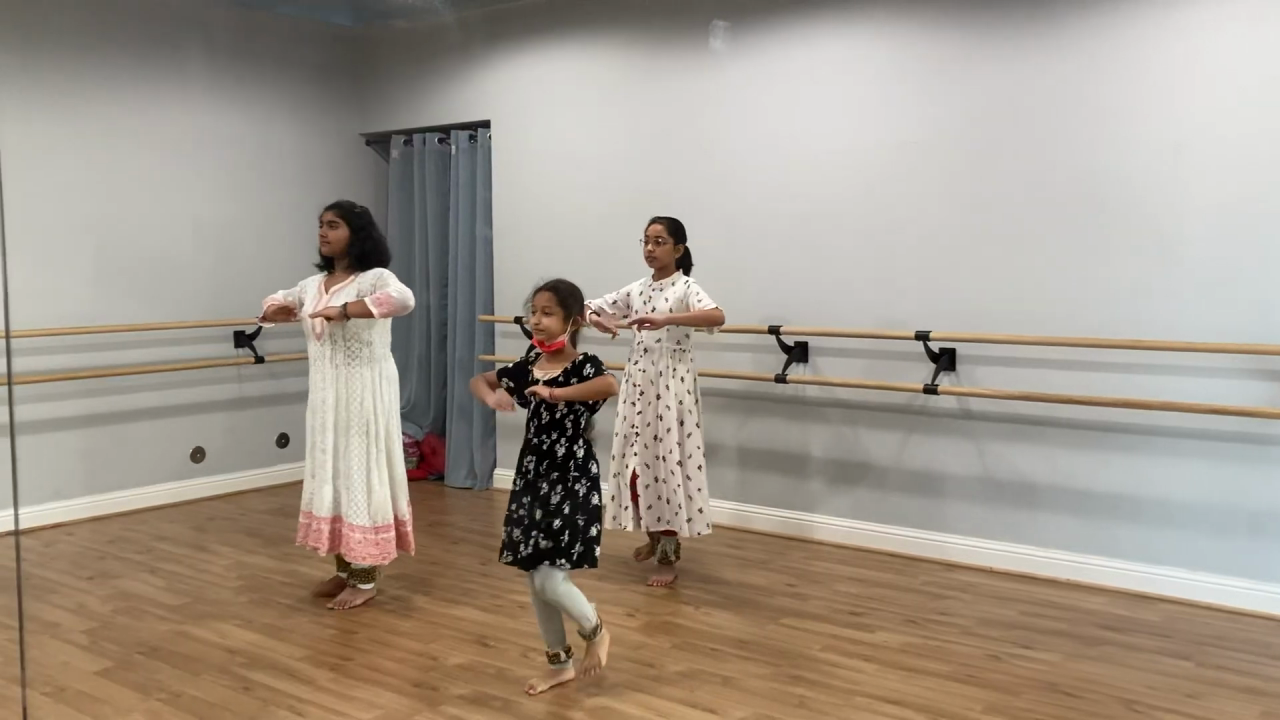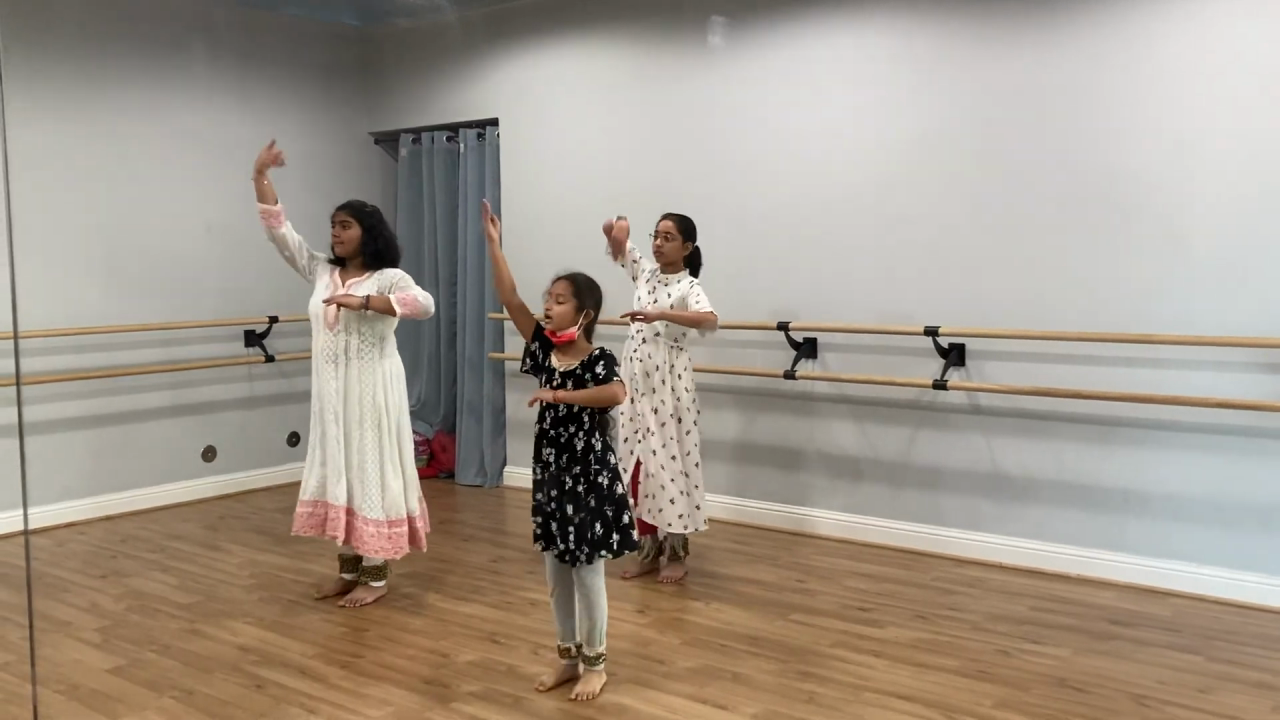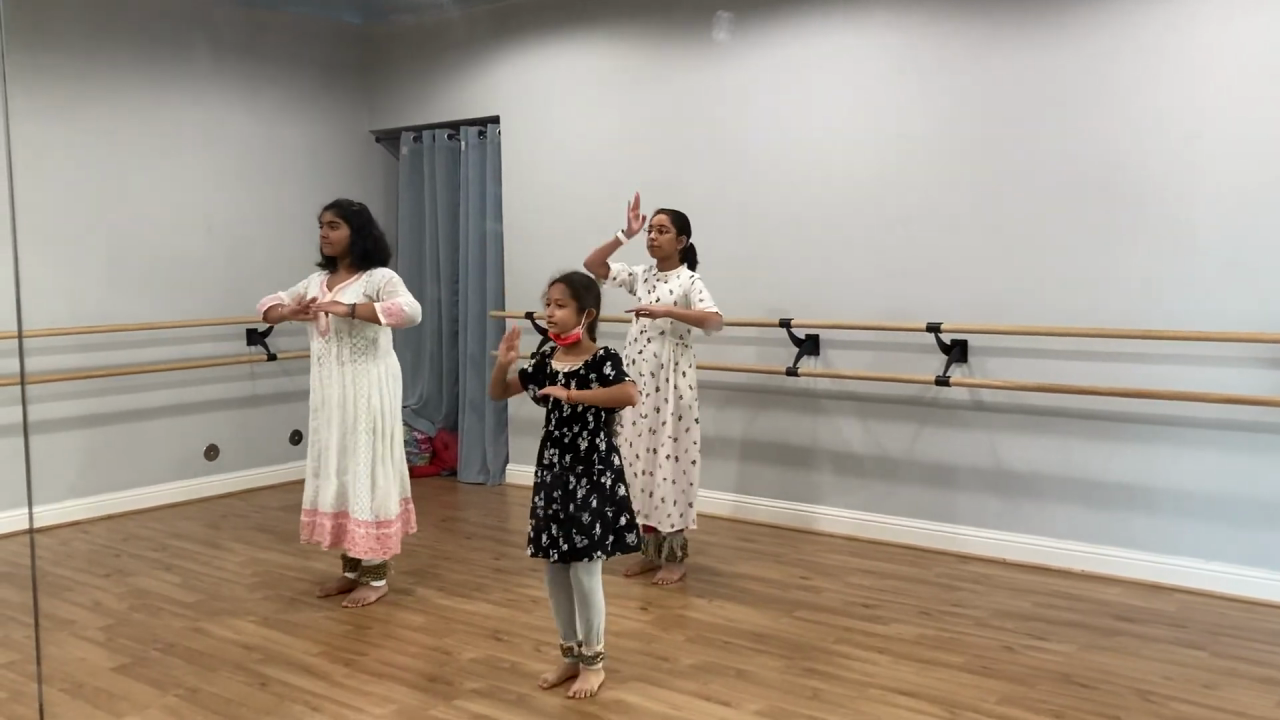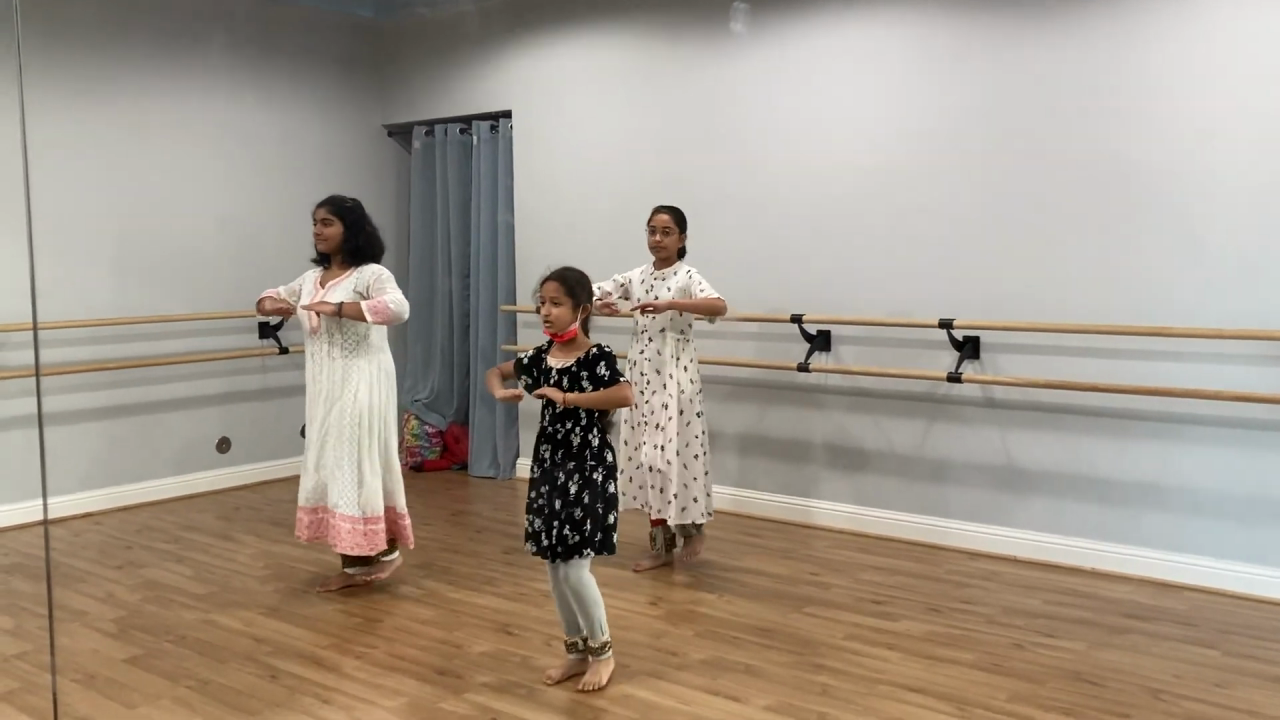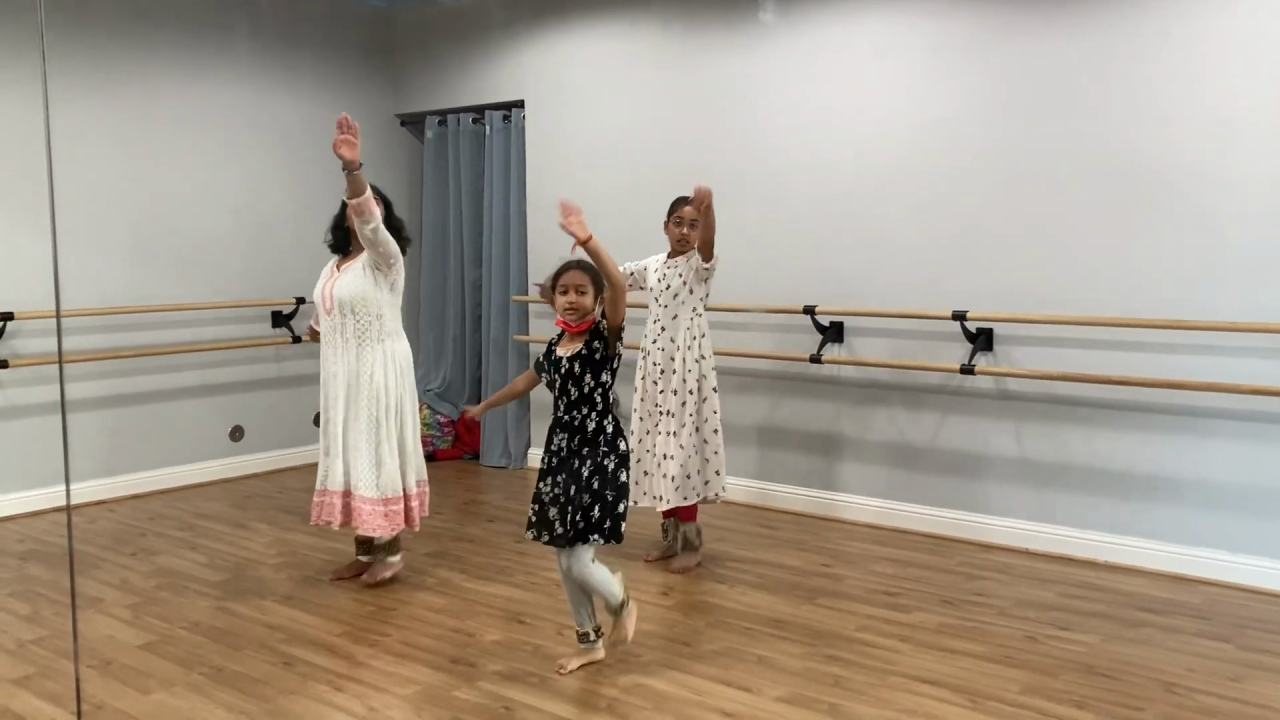
dt=1s
person 1, frame 1
left shoulder: (584, 365)
right shoulder: (528, 366)
left elbow: (611, 385)
right elbow: (479, 381)
left wrist: (555, 393)
right wrist: (493, 398)
left hip: (571, 482)
right hip: (532, 478)
left knee: (549, 581)
right knee: (536, 582)
left ankle: (594, 630)
right ankle: (559, 663)
person 1, frame 2
left shoulder: (599, 360)
right shoulder: (542, 347)
left elbow: (617, 394)
right elbow: (510, 300)
left wrist: (558, 396)
right wrist: (494, 244)
left hip: (589, 475)
right hip: (550, 474)
left knee: (587, 573)
right knee: (557, 572)
left ankle: (595, 664)
right ankle: (569, 658)
person 1, frame 3
left shoulder: (603, 359)
right shoulder: (545, 361)
left elbow: (630, 395)
right elbow: (497, 393)
left wrist: (569, 394)
right wrist: (503, 360)
left hip: (592, 473)
right hip: (553, 470)
left knee: (584, 571)
right knee: (555, 569)
left ankle: (593, 662)
right ankle: (571, 655)
person 1, frame 4
left shoulder: (597, 357)
right shoulder: (540, 355)
left elbow: (626, 396)
right elbow: (496, 372)
left wrist: (567, 397)
right wrist: (501, 392)
left hip: (587, 468)
right hip: (549, 465)
left knee: (573, 568)
right knee: (555, 567)
left ankle: (602, 651)
right ankle: (577, 650)
person 1, frame 5
left shoulder: (605, 338)
right shoulder: (554, 347)
left elbow: (617, 290)
right elbow: (531, 378)
left wrist: (588, 242)
right wrist: (485, 407)
left hip: (599, 457)
right hip: (560, 453)
left knee: (577, 563)
right knee: (566, 560)
left ankle: (621, 605)
right ankle: (589, 641)
person 2, frame 1
left shoulder: (375, 278)
right shoulder: (314, 284)
left elbow: (403, 299)
right elbow: (278, 300)
left wrist: (344, 310)
right wrist: (277, 310)
left hip: (365, 393)
right hip: (327, 394)
left knee: (361, 474)
right knee: (330, 473)
left ankle: (365, 579)
right ankle: (344, 569)
person 2, frame 2
left shoulder: (389, 278)
right shoulder: (320, 270)
left elbow: (424, 304)
right elbow: (279, 230)
left wrist: (363, 302)
right wrist: (261, 176)
left hip: (372, 392)
right hip: (331, 394)
left knee: (372, 474)
right knee: (336, 474)
left ankle: (376, 577)
right ankle: (349, 568)
person 2, frame 3
left shoulder: (380, 278)
right shoulder: (316, 282)
left elbow: (410, 311)
right elbow: (267, 306)
left wrist: (349, 309)
right wrist: (291, 312)
left hip: (369, 391)
right hip: (329, 393)
left knee: (367, 473)
right knee: (334, 472)
left ankle: (376, 576)
right ankle: (351, 569)
person 2, frame 4
left shoulder: (371, 274)
right shoulder: (311, 278)
left elbow: (398, 308)
right elbow: (271, 297)
left wrist: (337, 308)
right wrist: (272, 305)
left hip: (362, 385)
right hip: (325, 388)
left knee: (357, 467)
right knee: (329, 469)
left ankle: (386, 549)
right ankle: (353, 563)
person 2, frame 5
left shoulder: (385, 256)
right shoulder: (335, 265)
left elbow: (369, 220)
left wrist: (353, 167)
right wrist: (315, 332)
left hip: (379, 371)
right hip: (342, 373)
left knee: (375, 455)
right knee: (345, 457)
left ankle: (388, 550)
right ankle: (365, 553)
person 3, frame 1
left shoulder: (686, 288)
right shoulder: (635, 290)
left elbow: (718, 317)
right elbow: (588, 307)
left wrist: (666, 320)
right wrist: (596, 320)
left hip: (672, 385)
right hip: (638, 383)
left knee: (668, 464)
right knee: (634, 464)
left ankle: (667, 558)
right ankle: (655, 535)
person 3, frame 2
left shoulder: (688, 286)
right shoulder: (643, 271)
left elbow: (709, 320)
right elbow: (615, 239)
left wrist: (660, 314)
right wrist: (618, 230)
left hip: (668, 382)
right hip: (634, 381)
left knee: (667, 461)
right knee: (637, 463)
left ankle: (676, 554)
right ankle: (648, 550)
person 3, frame 3
left shoulder: (689, 281)
right shoulder: (639, 276)
left elbow: (715, 321)
right elbow: (592, 264)
left wrist: (667, 311)
right wrist: (625, 234)
left hip: (672, 380)
right hip: (638, 381)
left knee: (669, 461)
right knee: (641, 460)
left ankle: (674, 555)
right ankle: (651, 549)
person 3, frame 4
left shoulder: (687, 277)
right shoulder: (635, 277)
left elbow: (719, 307)
right elbow: (590, 293)
left wrist: (670, 304)
right wrist: (599, 304)
left hip: (675, 377)
right hip: (642, 377)
left knee: (670, 454)
right knee: (646, 457)
left ankle: (690, 529)
right ankle: (661, 545)
person 3, frame 5
left shoulder: (701, 264)
right shoulder: (650, 266)
left elbow: (710, 245)
left wrist: (706, 207)
left hip: (687, 367)
right hip: (653, 365)
left knee: (680, 447)
right knee: (656, 446)
left ankle: (690, 544)
right ankle: (671, 536)
